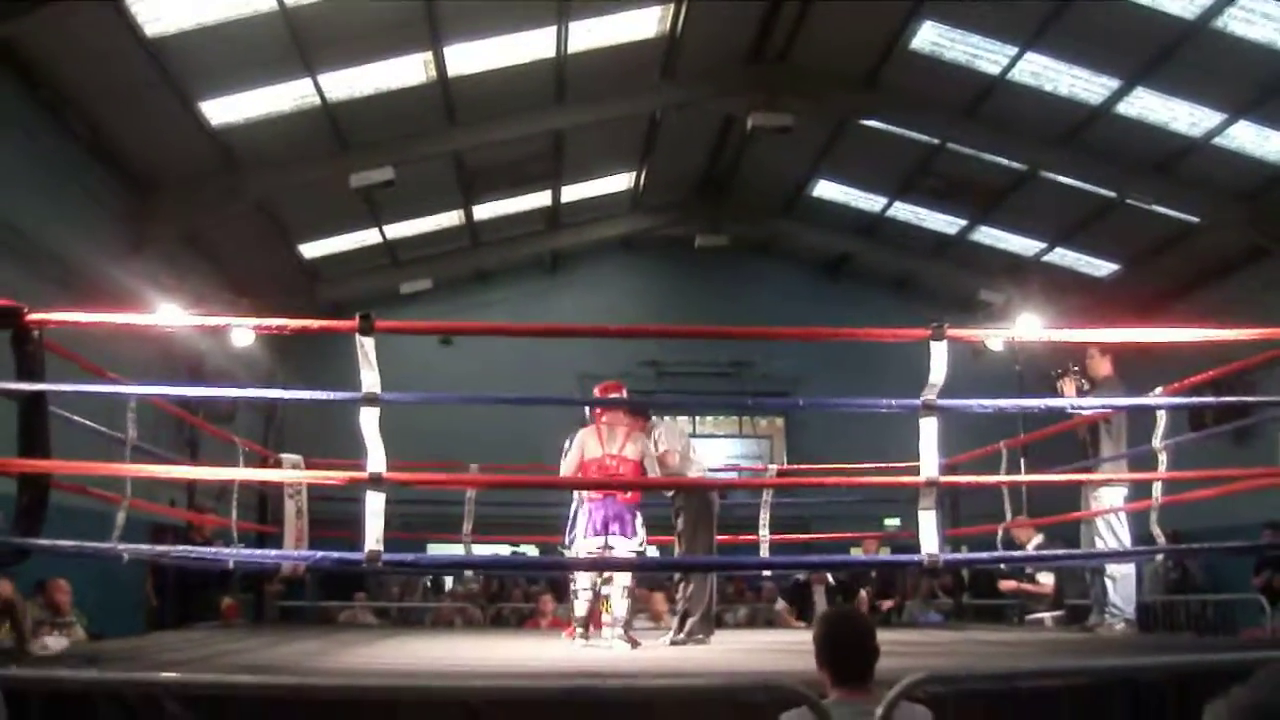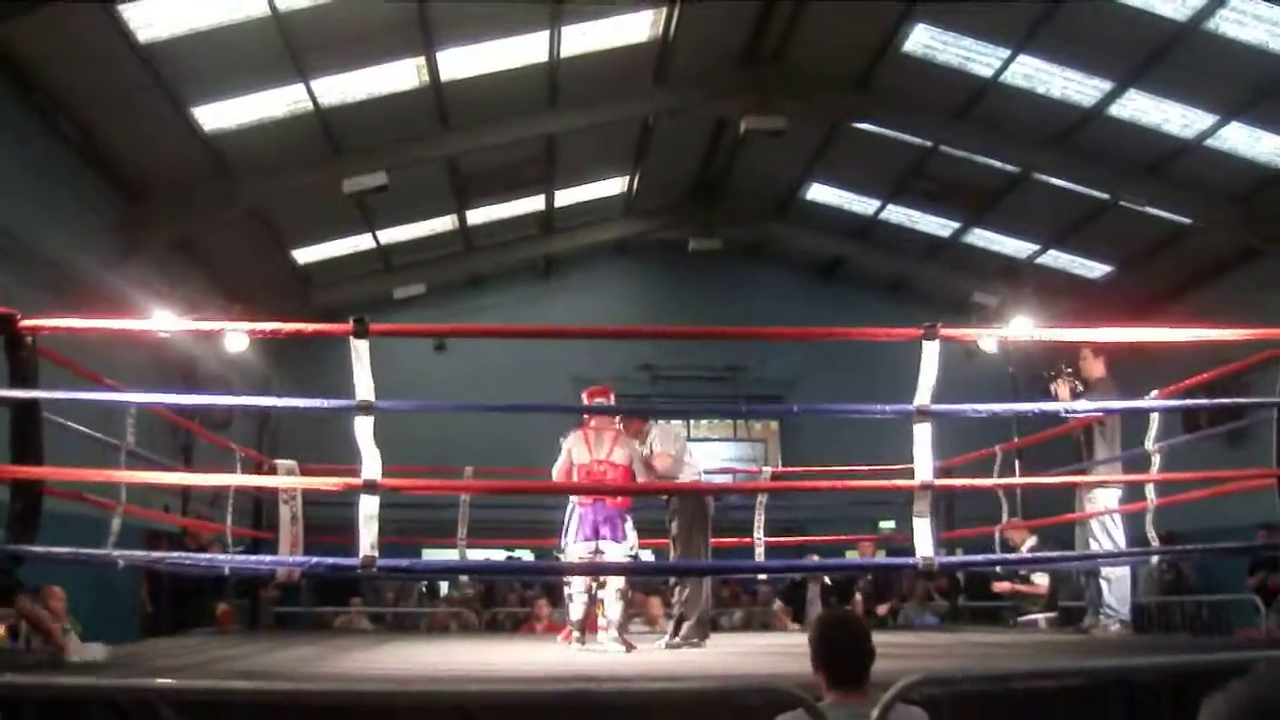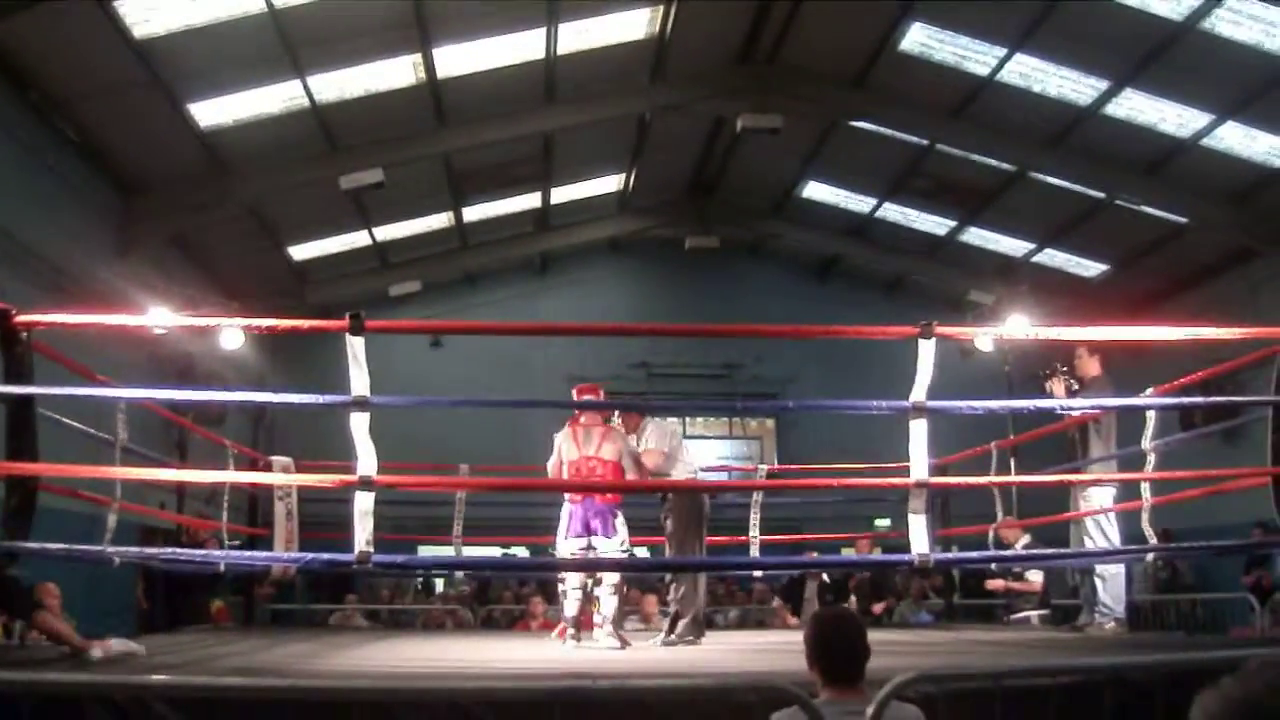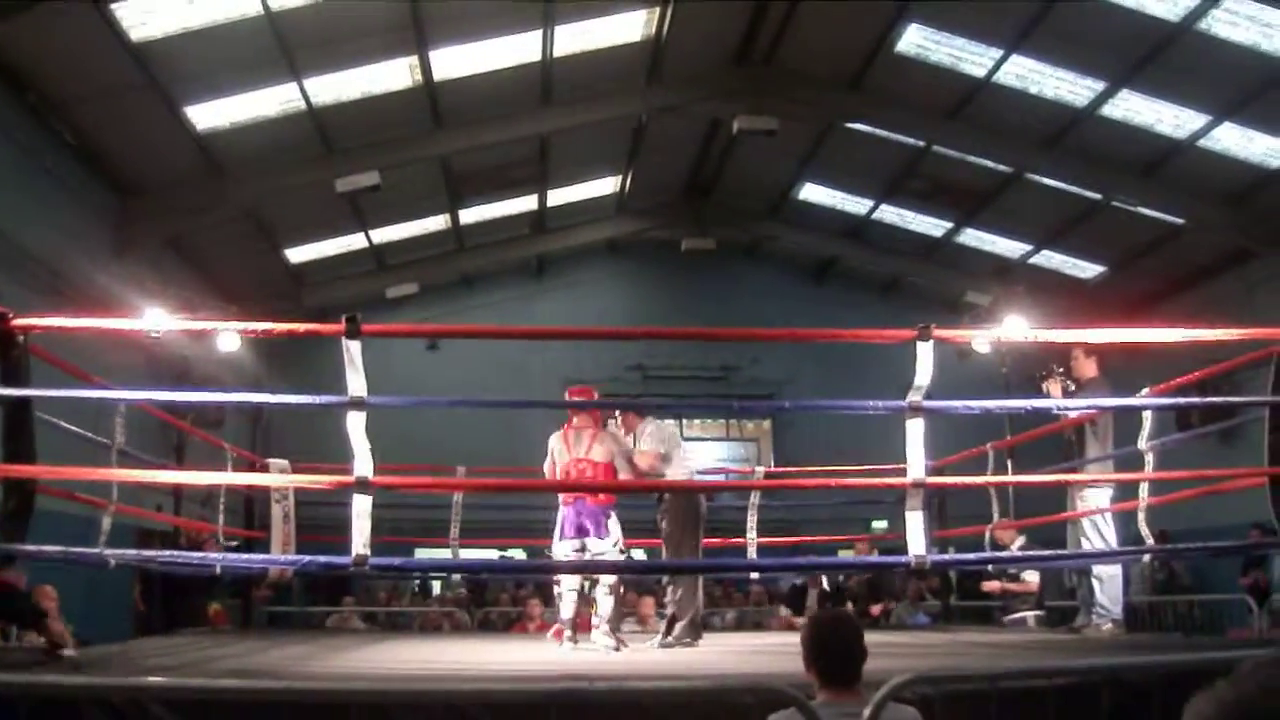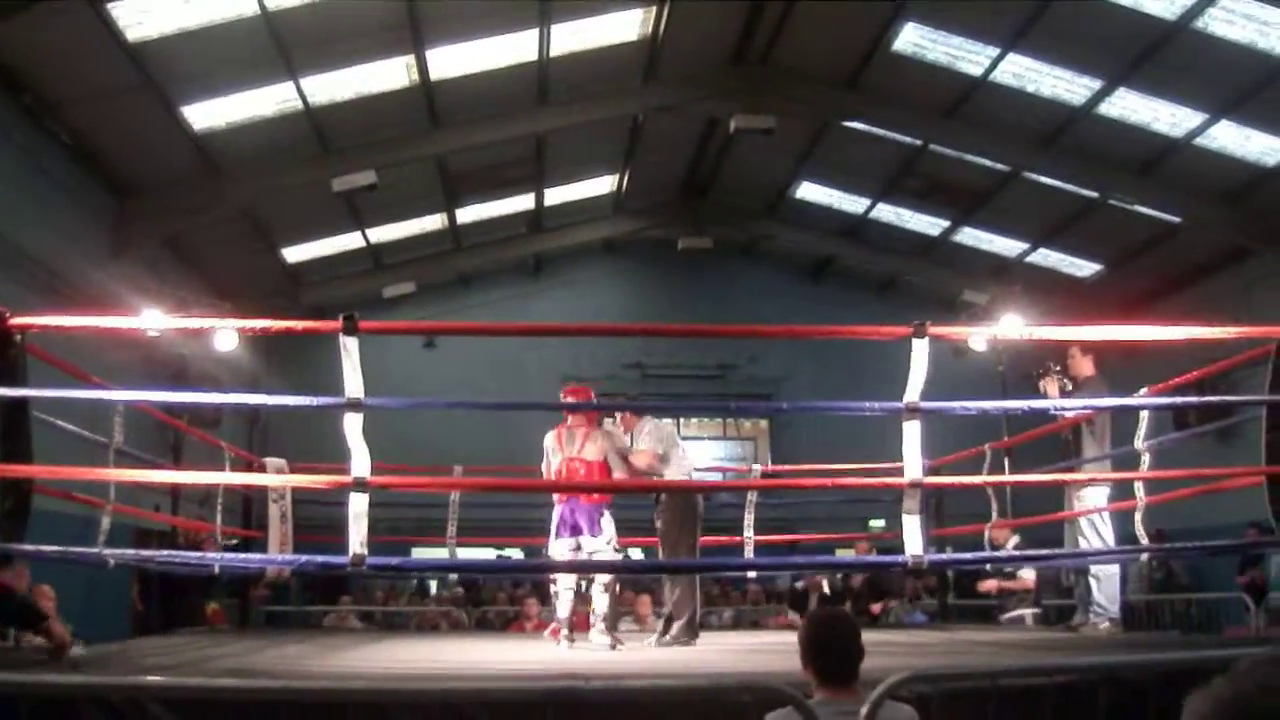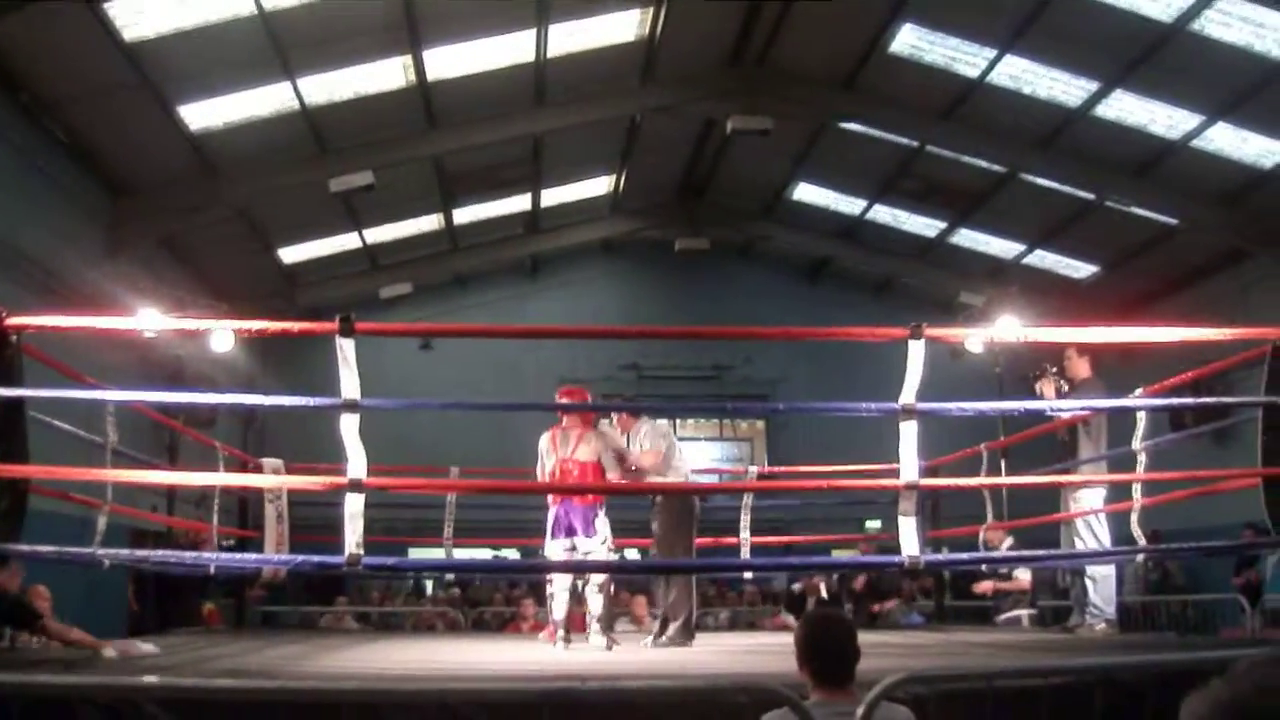
dt=0.1s
person 1, frame 1
left shoulder: (1111, 386)
right shoulder: (1099, 390)
right elbow: (1084, 430)
left wrist: (1072, 397)
right wrist: (1074, 397)
left hip: (1107, 478)
right hip: (1096, 477)
left knee: (1114, 549)
right knee: (1095, 551)
left ankle: (1122, 617)
right ankle: (1100, 614)
person 1, frame 2
left shoulder: (1105, 388)
right shoulder: (1092, 392)
right elbow: (1080, 430)
left wrist: (1066, 399)
right wrist: (1067, 398)
left hip: (1102, 480)
right hip: (1089, 479)
left knee: (1108, 550)
right knee: (1089, 552)
left ankle: (1117, 618)
right ankle: (1095, 615)
person 1, frame 3
left shoulder: (1100, 386)
right shoulder: (1088, 390)
right elbow: (1074, 428)
left wrist: (1061, 397)
right wrist: (1063, 398)
left hip: (1096, 478)
right hip: (1084, 477)
left knee: (1103, 549)
right knee: (1084, 551)
left ankle: (1112, 616)
right ankle: (1090, 613)
person 1, frame 4
left shoulder: (1097, 387)
right shoulder: (1085, 391)
right elbow: (1071, 429)
left wrist: (1058, 398)
right wrist: (1059, 397)
left hip: (1093, 479)
right hip: (1081, 478)
left knee: (1100, 549)
right knee: (1081, 551)
left ankle: (1109, 617)
right ankle: (1087, 615)
person 1, frame 5
left shoulder: (1094, 385)
right shoulder: (1082, 390)
left elbow: (1070, 412)
right elbow: (1068, 426)
left wrist: (1055, 397)
right wrist: (1056, 397)
left hip: (1090, 478)
right hip: (1079, 477)
left knee: (1097, 549)
right knee: (1078, 550)
left ankle: (1106, 616)
right ankle: (1085, 613)
person 1, frame 6
left shoulder: (1091, 387)
right shoulder: (1077, 391)
right elbow: (1065, 429)
left wrist: (1051, 398)
right wrist: (1052, 398)
left hip: (1087, 479)
left knee: (1093, 550)
right knee: (1075, 552)
left ankle: (1103, 617)
right ankle: (1081, 615)
person 2, frame 1
left shoulder: (586, 434)
right shoulder: (637, 437)
left elbow: (566, 473)
right elbow: (654, 477)
left hip: (593, 506)
right hip: (625, 508)
left knee: (586, 570)
right knee: (623, 570)
left ankle: (581, 629)
right ankle: (619, 631)
person 2, frame 2
left shoulder: (574, 439)
right shoulder: (626, 442)
left elbow: (558, 478)
right elbow: (644, 481)
left hip: (583, 511)
right hip: (615, 513)
left knee: (579, 575)
right knee: (616, 575)
left ankle: (576, 634)
right ankle: (613, 633)
person 2, frame 3
left shoulder: (565, 436)
right shoulder: (616, 437)
left elbow: (553, 473)
right elbow: (634, 477)
left hip: (575, 508)
right hip: (605, 508)
left knee: (574, 572)
right knee: (611, 570)
left ankle: (571, 631)
right ankle: (608, 629)
person 2, frame 4
left shoulder: (557, 439)
right shoulder: (607, 438)
left elbow: (550, 475)
right elbow: (626, 477)
left hip: (568, 510)
right hip: (599, 510)
left knee: (569, 573)
left ankle: (567, 633)
right ankle: (603, 628)
person 2, frame 5
left shoulder: (552, 438)
right shoulder: (601, 437)
left elbow: (548, 474)
right elbow: (621, 475)
left hip: (563, 508)
right hip: (593, 508)
left knee: (565, 572)
left ankle: (564, 632)
right ankle: (600, 626)
person 2, frame 6
left shoulder: (546, 439)
right shoulder: (594, 438)
left elbow: (542, 477)
right elbow: (615, 477)
left hip: (558, 510)
right hip: (588, 509)
left knee: (559, 572)
right knee: (598, 569)
left ankle: (561, 634)
right ankle: (595, 628)
person 3, frame 1
left shoulder: (664, 428)
right shoulder: (653, 434)
left elbow: (669, 460)
left hip: (695, 494)
right hip: (686, 496)
left knee: (694, 559)
right knee: (687, 560)
left ankle: (698, 628)
right ankle: (684, 626)
person 3, frame 2
left shoulder: (660, 432)
right shoulder: (649, 438)
left elbow: (663, 463)
right elbow: (652, 470)
left hip: (689, 498)
right hip: (680, 499)
left knee: (690, 562)
left ankle: (693, 632)
right ankle: (680, 630)
person 3, frame 3
left shoulder: (656, 428)
right shoulder: (645, 434)
left elbow: (653, 460)
right elbow: (648, 468)
left hip: (685, 496)
right hip: (676, 497)
left knee: (685, 560)
left ankle: (688, 630)
right ankle: (676, 627)
person 3, frame 4
left shoulder: (654, 429)
right shoulder: (645, 433)
left elbow: (646, 463)
right elbow: (645, 466)
left hip: (681, 497)
right hip: (673, 498)
left knee: (682, 561)
right knee: (675, 562)
left ankle: (686, 632)
right ankle: (672, 629)
person 3, frame 5
left shoulder: (653, 428)
right shoulder: (643, 432)
left elbow: (645, 461)
right elbow: (643, 466)
left hip: (678, 496)
right hip: (670, 497)
left knee: (679, 561)
right knee: (671, 563)
left ankle: (683, 631)
right ankle: (670, 628)
person 3, frame 6
left shoulder: (651, 429)
right shoulder: (639, 435)
left elbow: (651, 460)
right elbow: (641, 466)
left wrist: (625, 455)
left hip: (675, 498)
right hip: (664, 500)
left knee: (675, 562)
left ankle: (680, 632)
right ankle: (667, 628)
